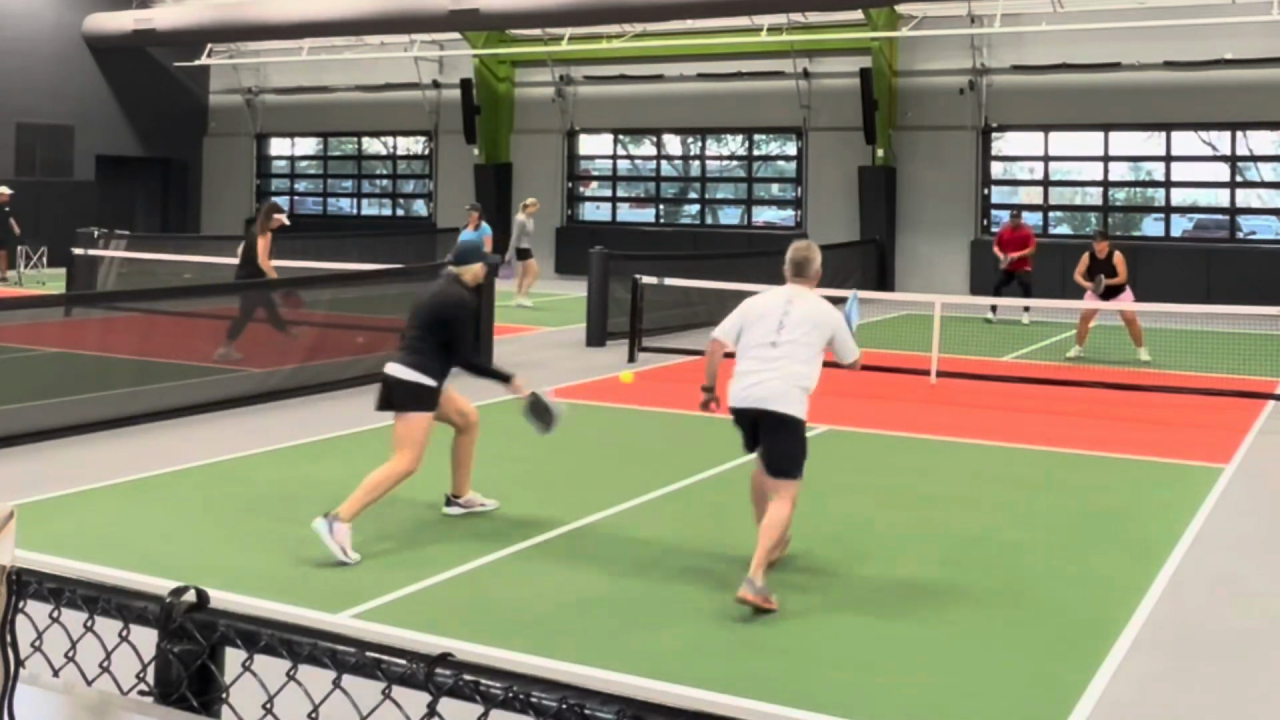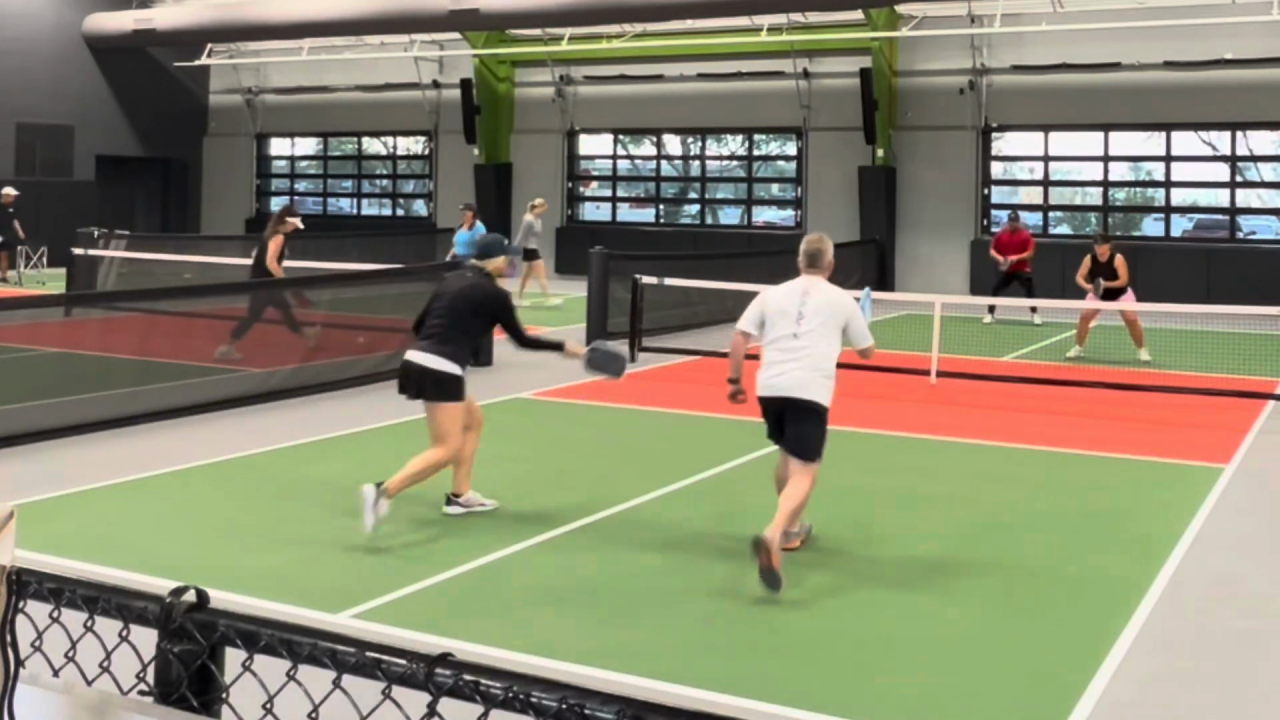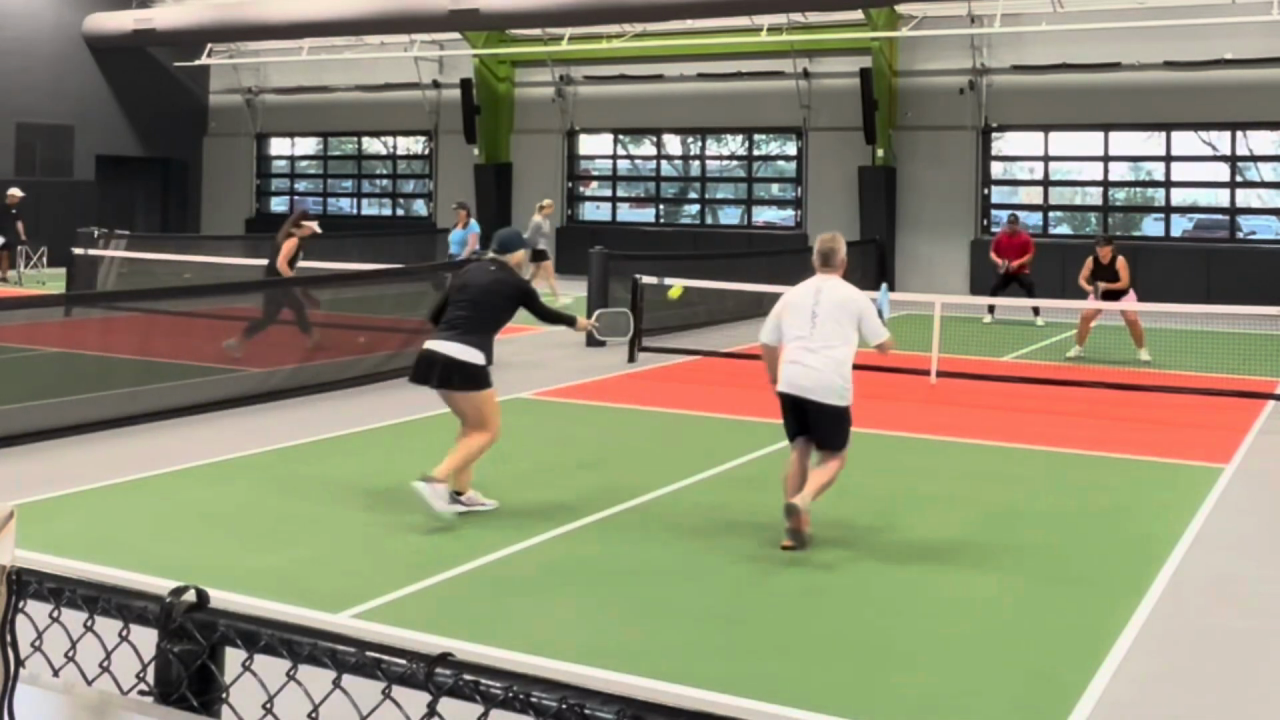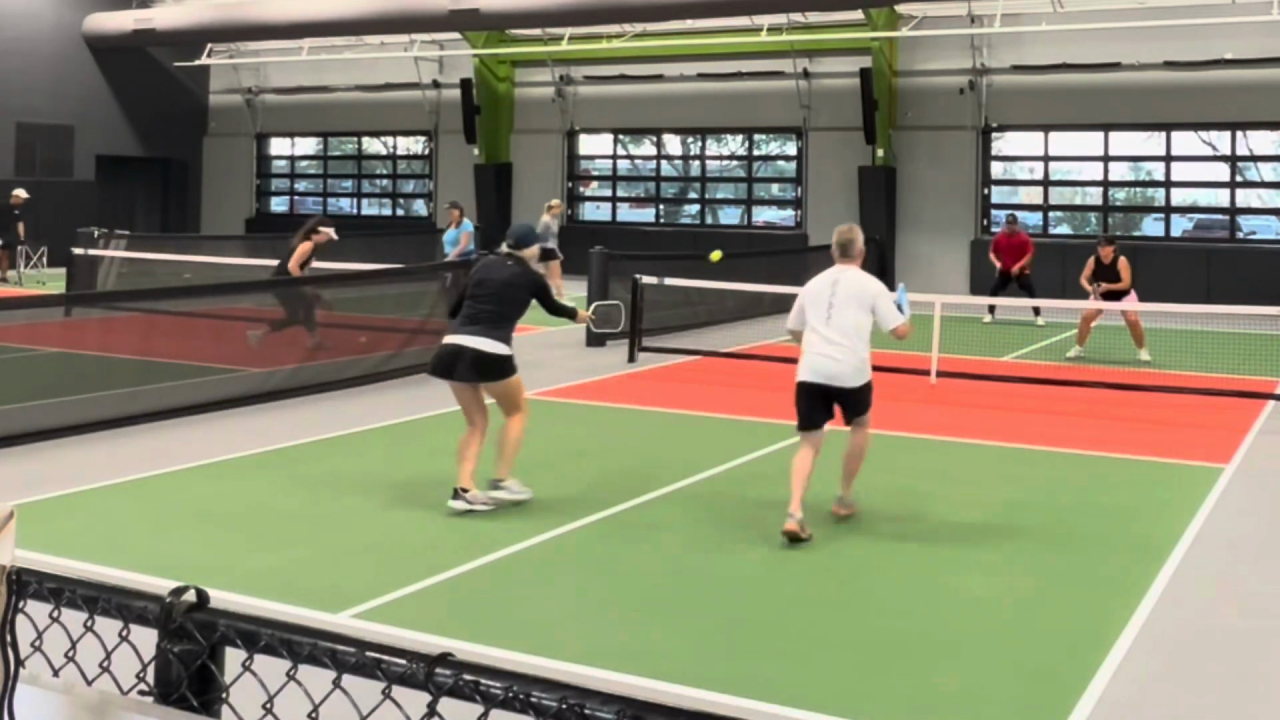
dt=0.1s
person 1, frame 1
left shoulder: (754, 303)
right shoulder: (828, 312)
left elbow: (715, 344)
right elbow: (853, 362)
left wrist: (709, 388)
right wrist: (844, 341)
left hip: (743, 398)
right hip: (783, 403)
left knee: (767, 457)
right knee: (783, 495)
left ankle: (771, 542)
right ankle: (754, 583)
person 1, frame 2
left shoulder: (772, 294)
right shoulder: (842, 301)
left elbow: (740, 336)
right elbow: (867, 350)
left wrist: (735, 380)
right wrist: (862, 326)
left hip: (771, 388)
right hip: (809, 392)
left knee: (789, 452)
right knee: (801, 475)
left ankle: (788, 530)
right ankle: (772, 539)
person 1, frame 3
left shoulder: (791, 296)
right shoulder: (856, 297)
left elbow: (767, 344)
right elbow: (884, 346)
left wrist: (775, 379)
right wrist: (881, 325)
left hip: (791, 384)
right hip: (830, 388)
left knee: (800, 452)
right knee: (832, 460)
left ankle: (793, 529)
right ankle: (800, 504)
person 1, frame 4
left shoulder: (813, 285)
right shoulder: (872, 285)
left elbow: (794, 330)
right elbow: (900, 331)
right wrist: (906, 320)
left hip: (811, 373)
right hip: (851, 373)
left knee: (809, 444)
right knee: (860, 427)
left ankle: (794, 515)
right ankle: (844, 496)
person 2, frame 1
left shoulder: (443, 289)
right shoulder: (463, 301)
right elbow: (466, 358)
right wrist: (508, 380)
left hip: (411, 377)
right hip: (413, 384)
left knee: (468, 419)
right knee: (405, 463)
left ankle: (460, 497)
right ankle: (336, 522)
person 2, frame 2
left shoulder: (453, 279)
right shoulder: (495, 294)
left elbow: (419, 325)
right elbow: (520, 339)
right wrist: (564, 347)
left hip: (417, 362)
right hip: (441, 370)
left knee: (473, 421)
right knee: (447, 450)
left ankle: (460, 495)
right ankle: (382, 491)
person 2, frame 3
left shoulder: (469, 271)
right shoulder: (516, 285)
left elbow: (436, 315)
right elbow: (545, 314)
right wrist: (576, 322)
left hip: (434, 352)
right hip: (465, 359)
left knee: (472, 426)
right knee: (487, 432)
left ankle: (460, 493)
right ankle: (435, 479)
person 2, frame 4
left shoulder: (482, 266)
right shoulder: (533, 279)
left elbow: (455, 308)
right elbow: (554, 308)
right wrist: (578, 315)
left hip: (454, 347)
right hip: (490, 353)
left knee: (477, 422)
right knee: (516, 412)
left ankle: (464, 491)
right ankle: (501, 480)
